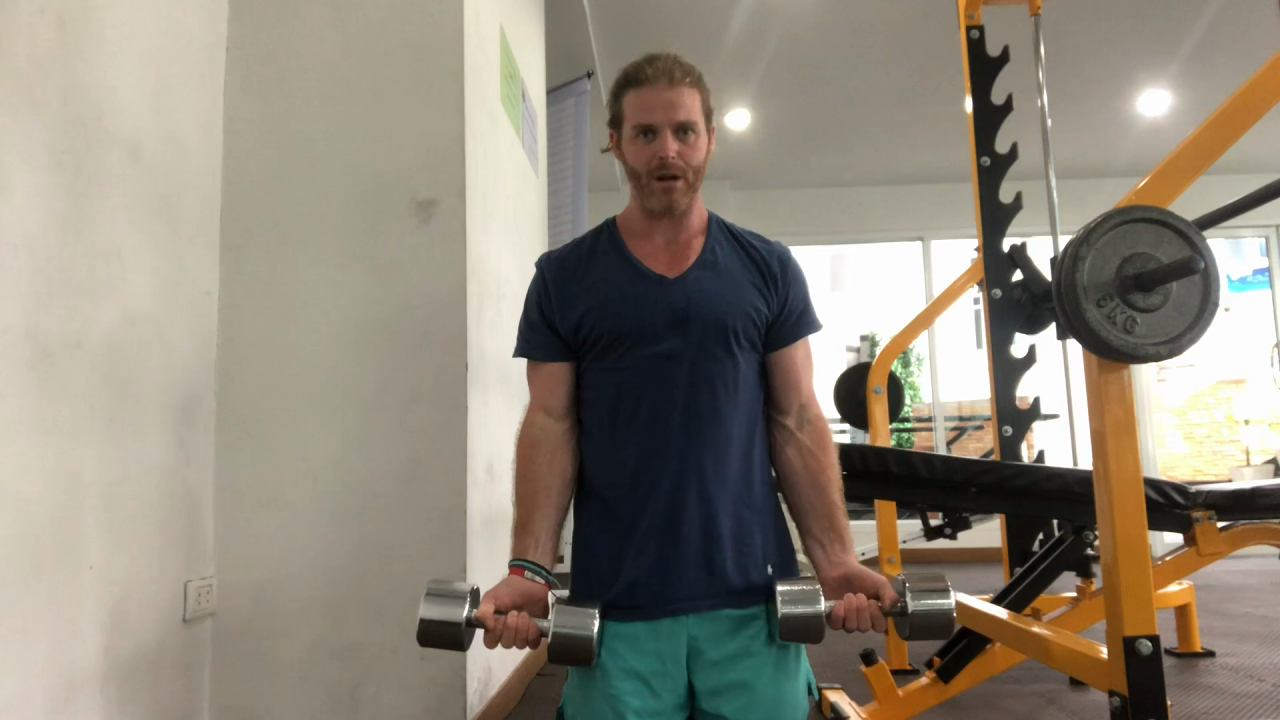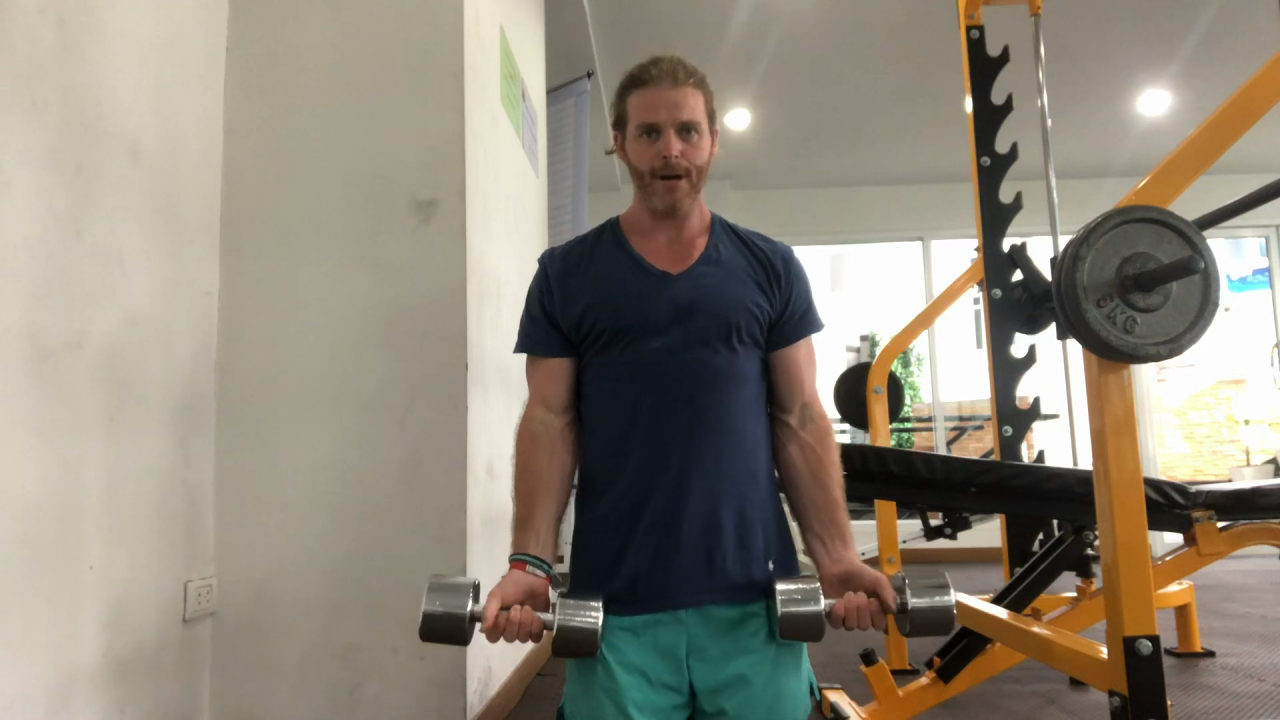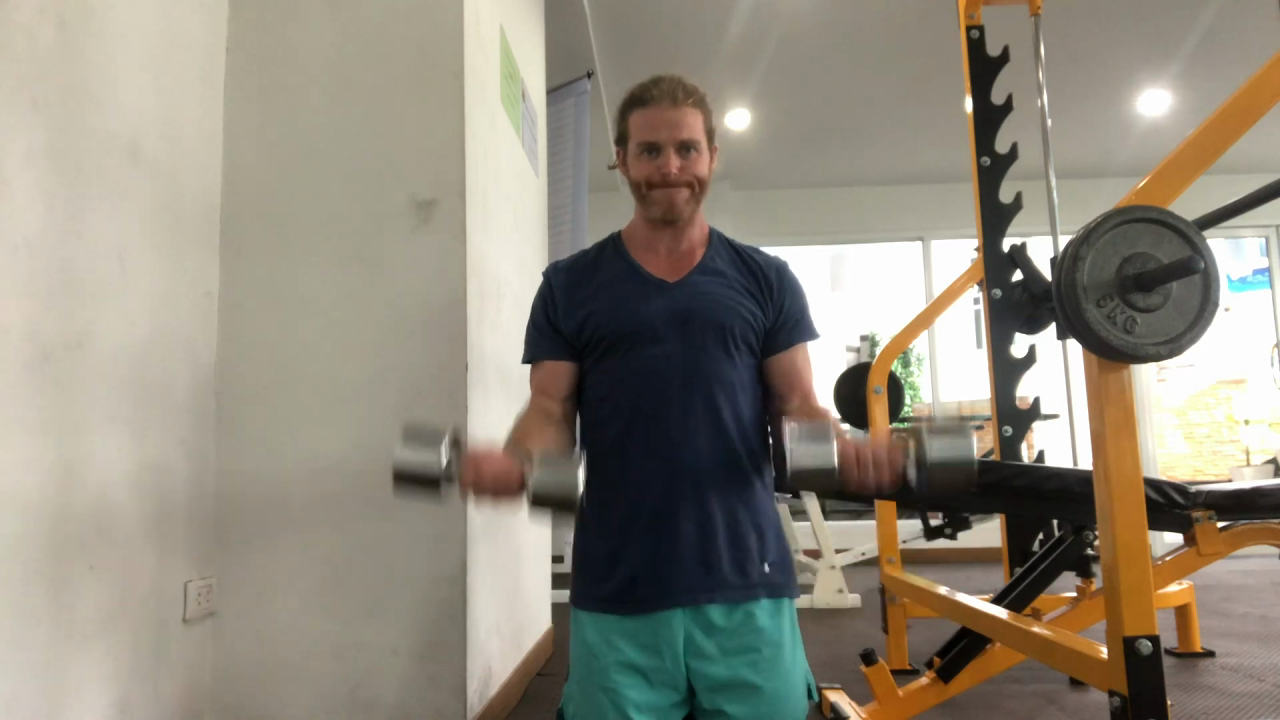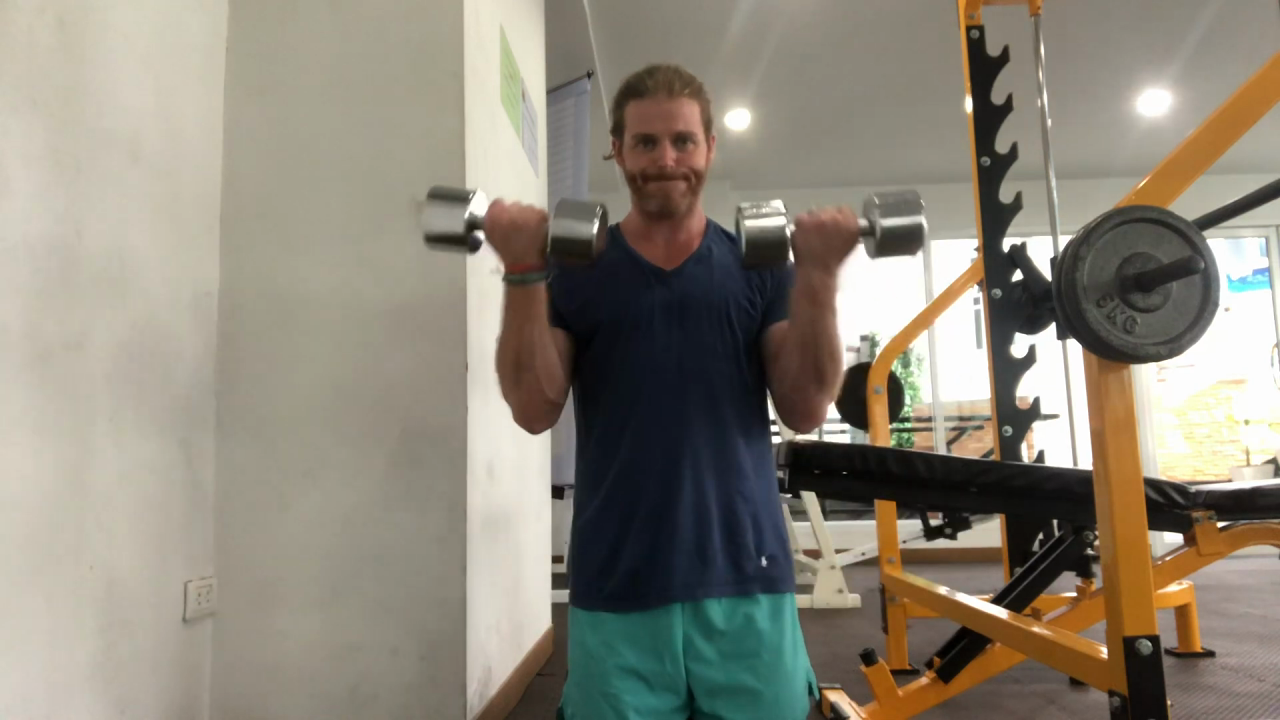
dt=0.4s
person 1, frame 1
left shoulder: (767, 268)
right shoulder: (564, 276)
left elbow: (796, 421)
right elbow: (552, 424)
left wrist: (835, 558)
right wrist: (530, 566)
left hip: (750, 593)
right hip: (618, 599)
person 1, frame 2
left shoulder: (769, 268)
right shoulder: (566, 273)
left elbow: (799, 419)
right elbow: (550, 421)
left wrist: (836, 556)
right wrist: (531, 560)
left hip: (749, 589)
right hip: (617, 596)
person 1, frame 3
left shoulder: (765, 279)
right shoulder: (571, 284)
left elbow: (796, 411)
right elbow: (551, 412)
left wrist: (843, 454)
right wrist: (516, 464)
left hip: (745, 585)
right hip: (615, 593)
person 1, frame 4
left shoulder: (762, 268)
right shoulder: (573, 271)
left elbow: (803, 408)
right elbow: (535, 409)
left wrist: (818, 274)
right wrist: (524, 274)
left hip: (744, 574)
right hip: (617, 582)
